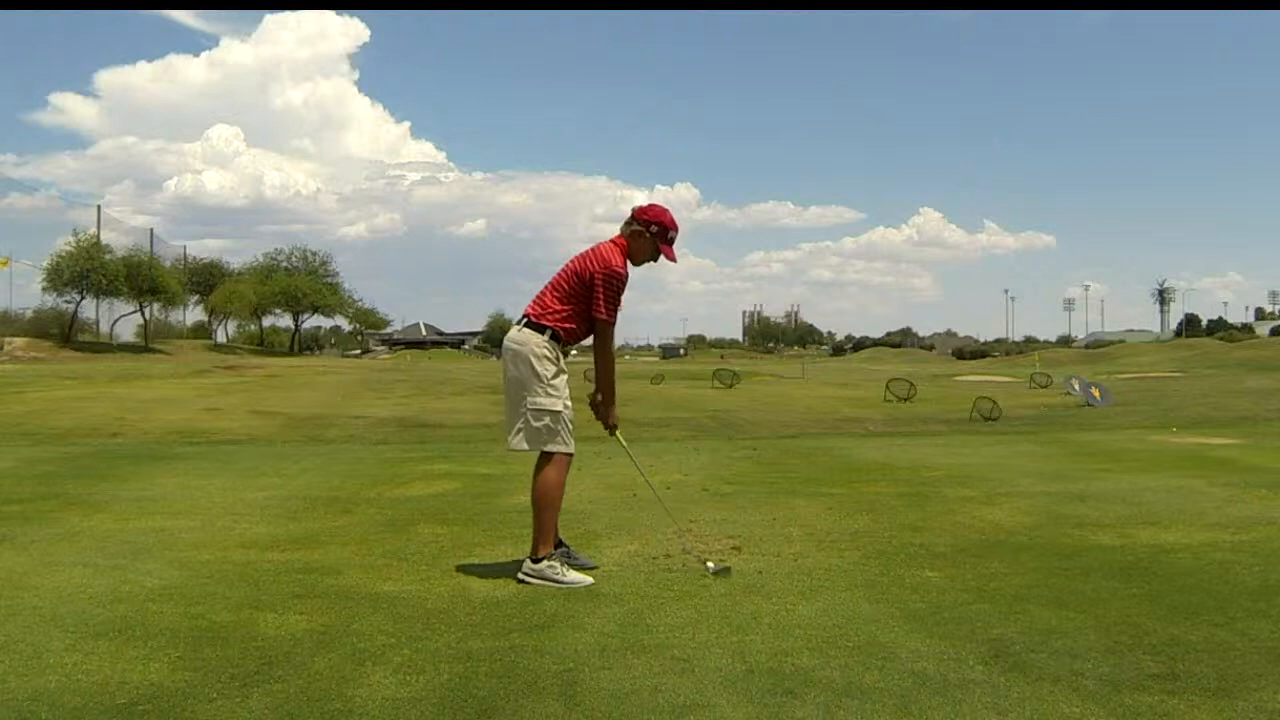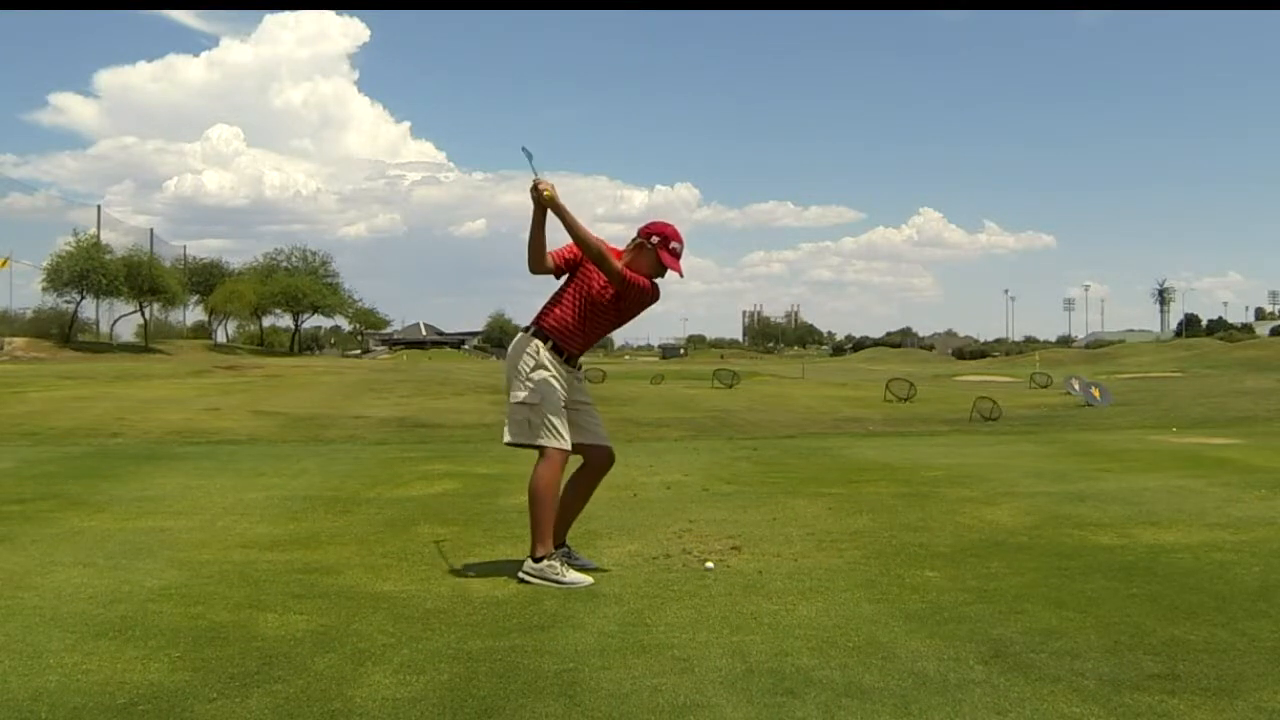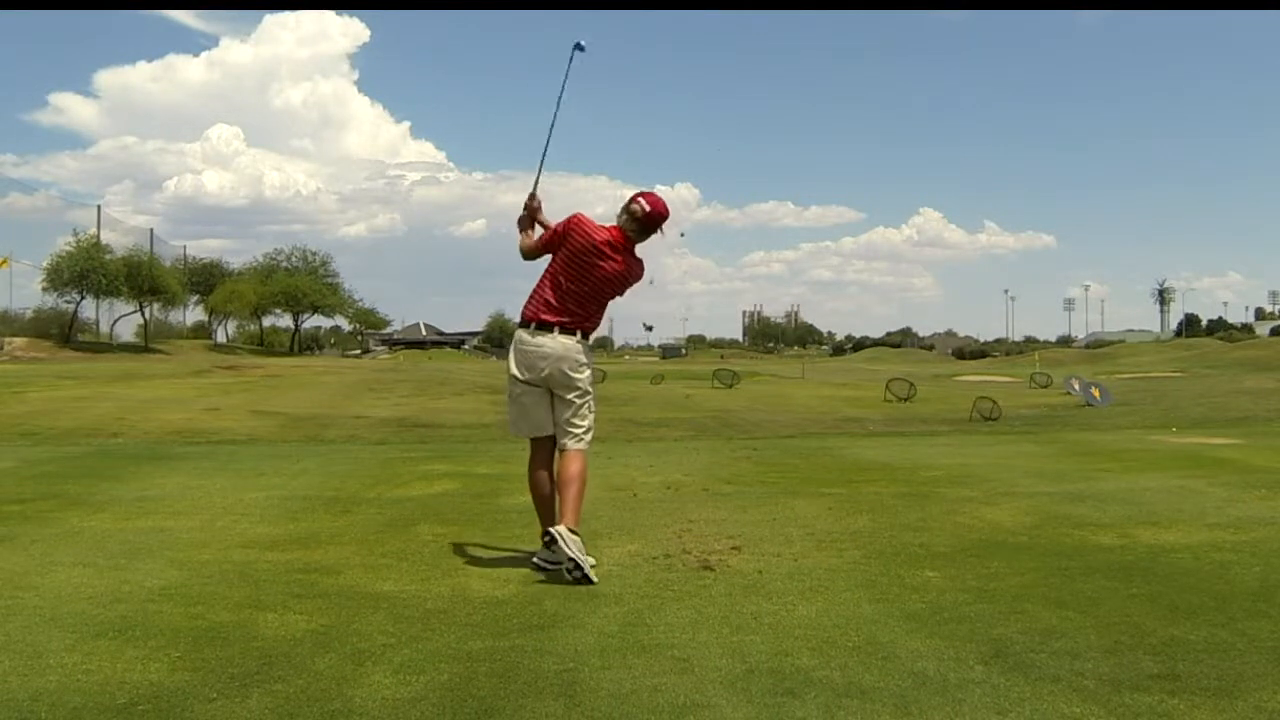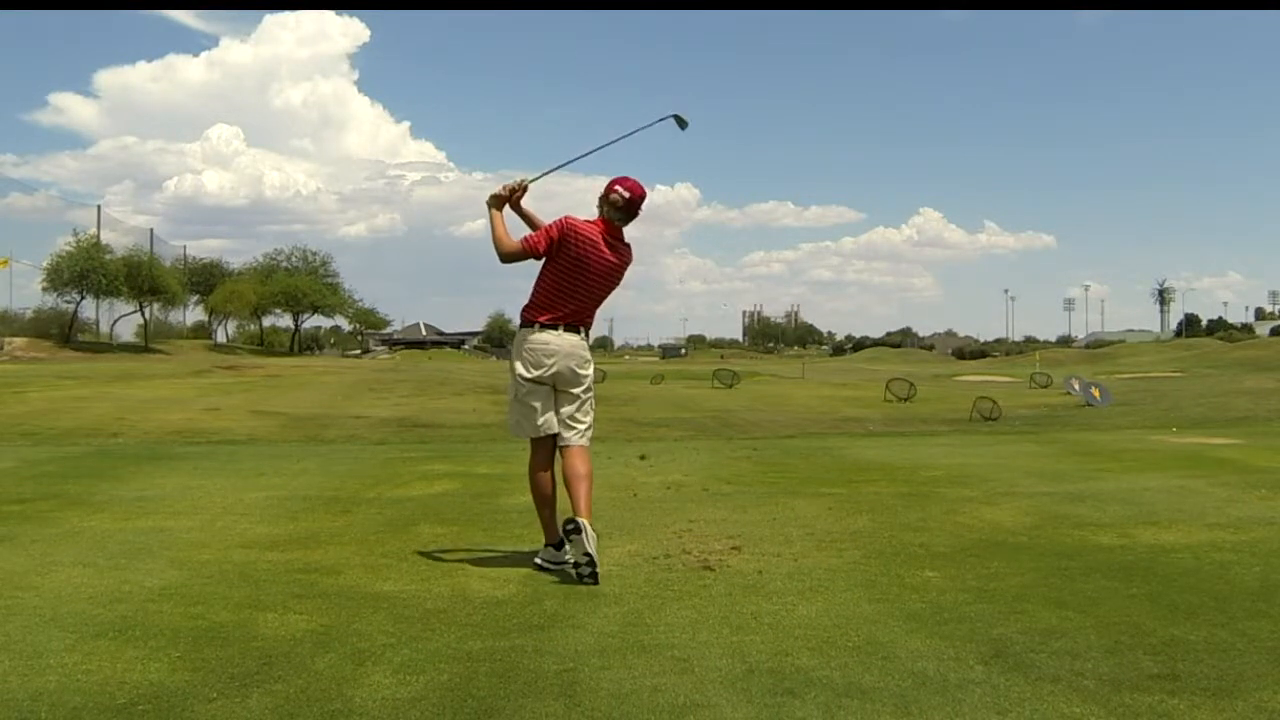
dt=0.7s
person 1, frame 1
left shoulder: (611, 262)
right shoulder: (611, 265)
left elbow: (604, 334)
right elbow: (603, 340)
left wrist: (602, 390)
right wrist: (608, 402)
left hip: (535, 347)
right hip: (537, 348)
left knee: (558, 449)
right knee: (555, 453)
left ankle: (551, 545)
right ankle: (539, 560)
person 1, frame 2
left shoulder: (646, 291)
right shoulder: (590, 251)
left elbow: (606, 264)
right elbow: (538, 266)
left wrist: (559, 208)
right wrist: (540, 211)
left hip: (566, 368)
right hip: (536, 352)
left knee: (601, 457)
right knee: (554, 451)
left ankle: (555, 545)
right ankle: (540, 558)
person 1, frame 3
left shoulder: (579, 225)
right shoulder: (633, 270)
left elbow: (528, 251)
left wrist: (528, 223)
right wrist: (542, 221)
left hip: (529, 341)
right hip: (571, 349)
left knee: (541, 445)
right knee: (574, 445)
left ankle: (550, 544)
right ankle: (565, 529)
person 1, frame 4
left shoulder: (572, 227)
right shoulder: (623, 255)
left elbow: (507, 252)
left wrist: (497, 209)
right wrist: (520, 209)
left hip: (534, 342)
right hip: (575, 347)
left knee: (542, 445)
right knee: (576, 442)
left ankle: (553, 545)
right ankle: (581, 522)
